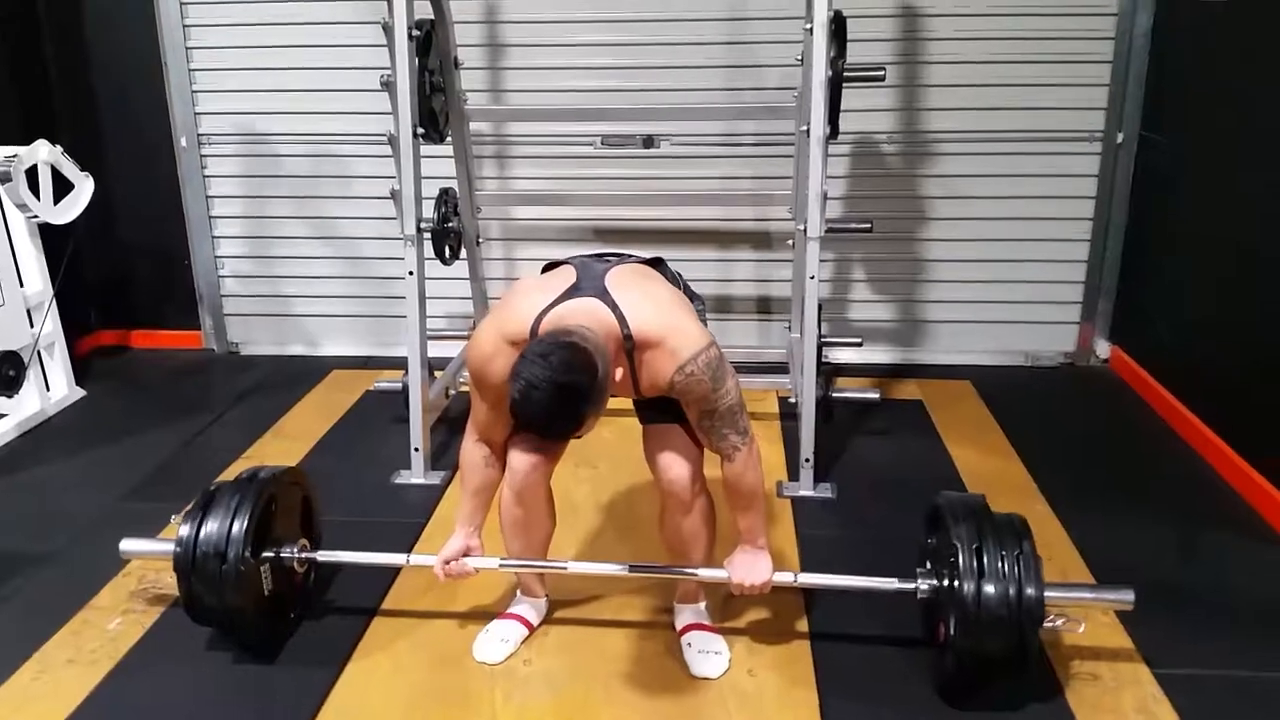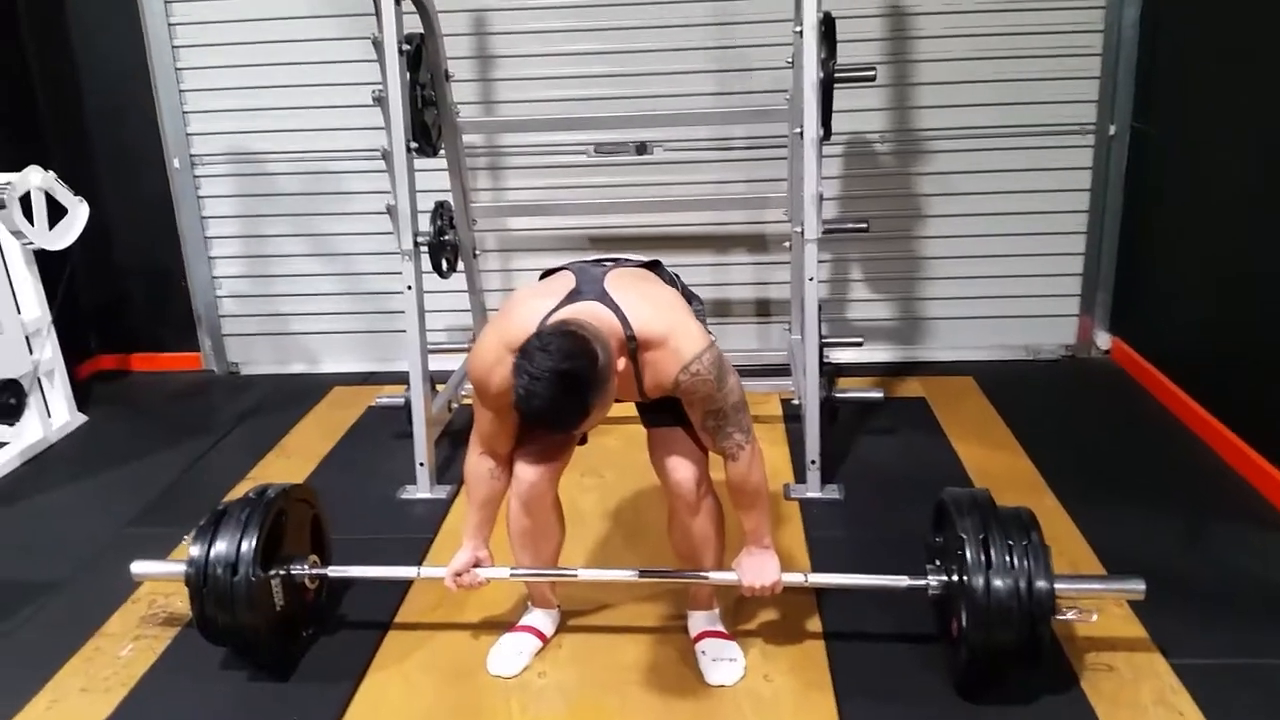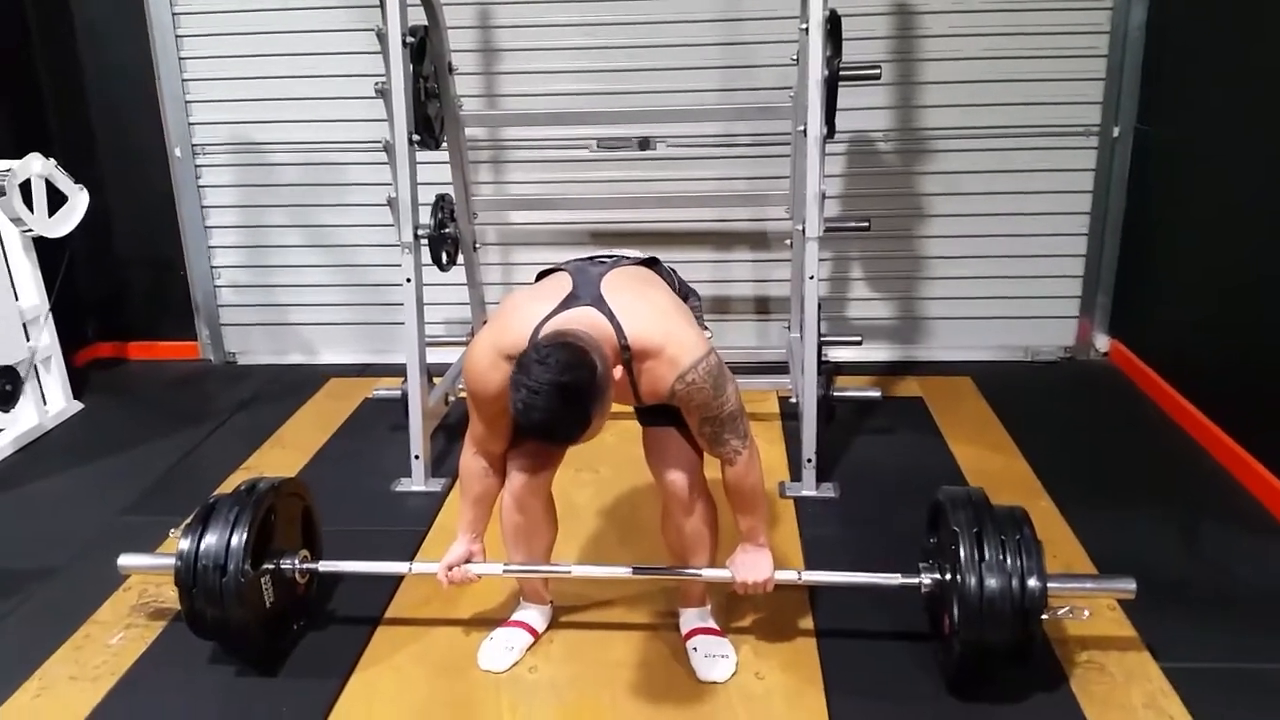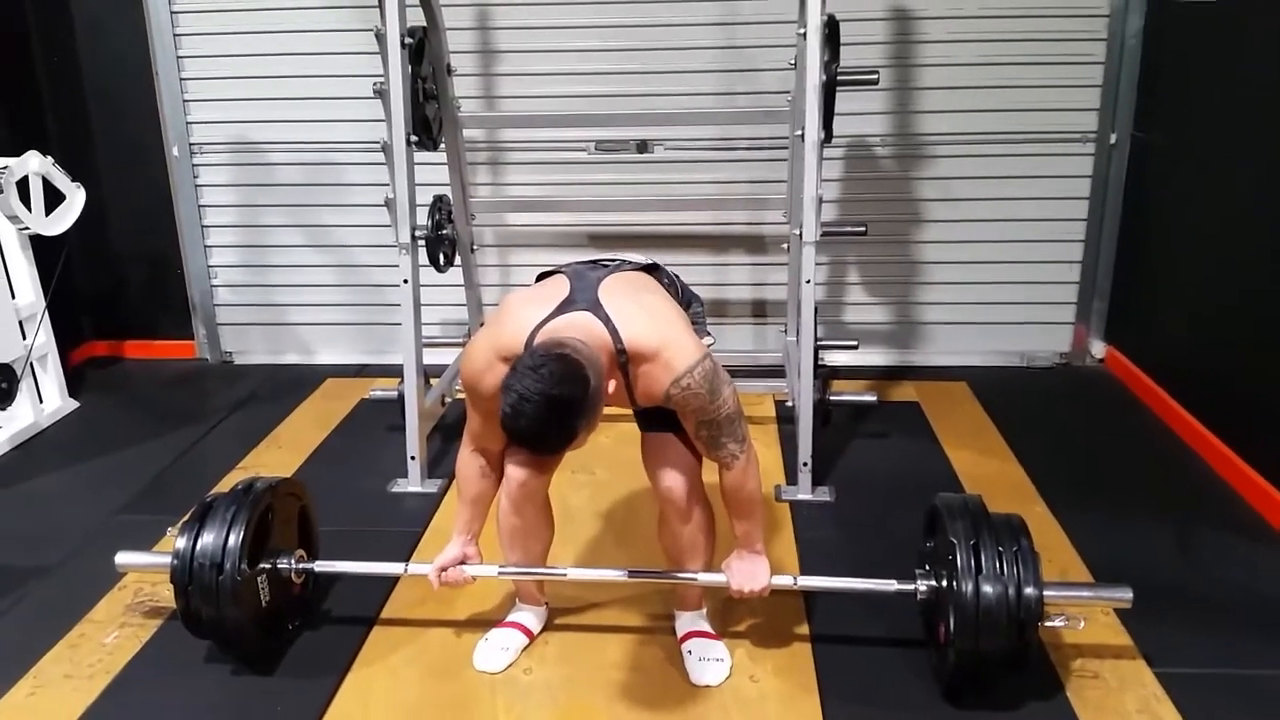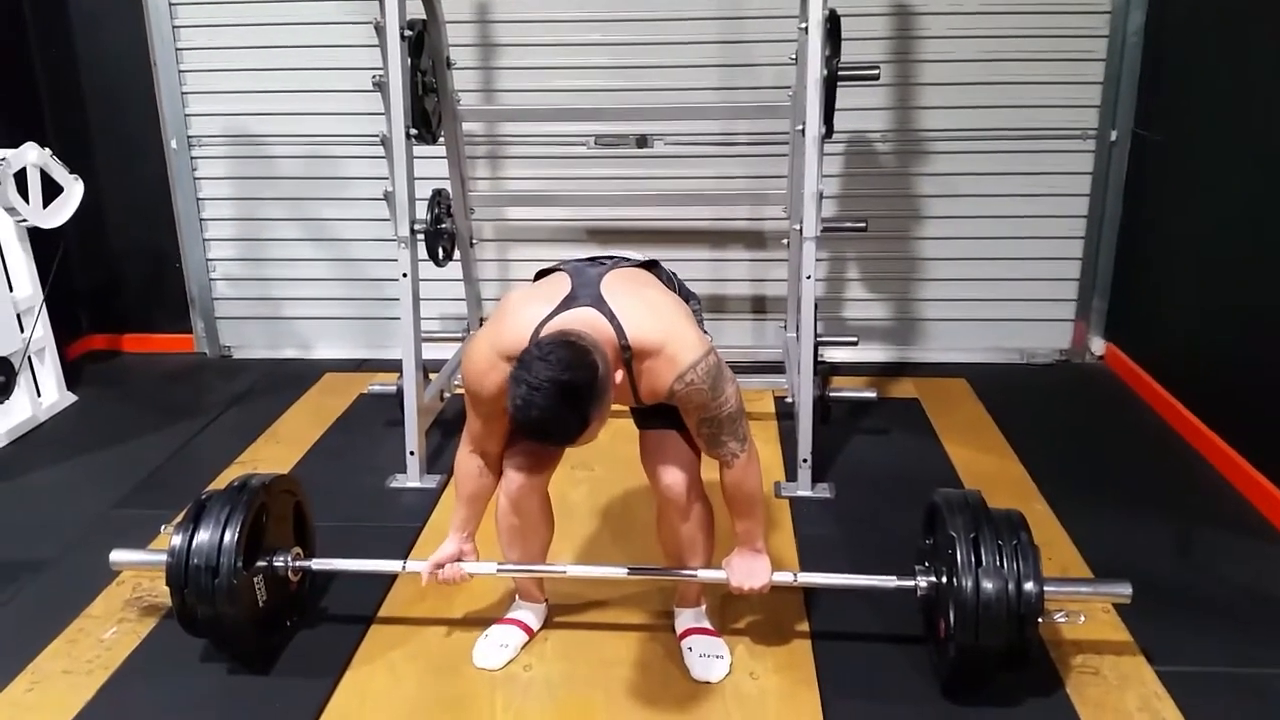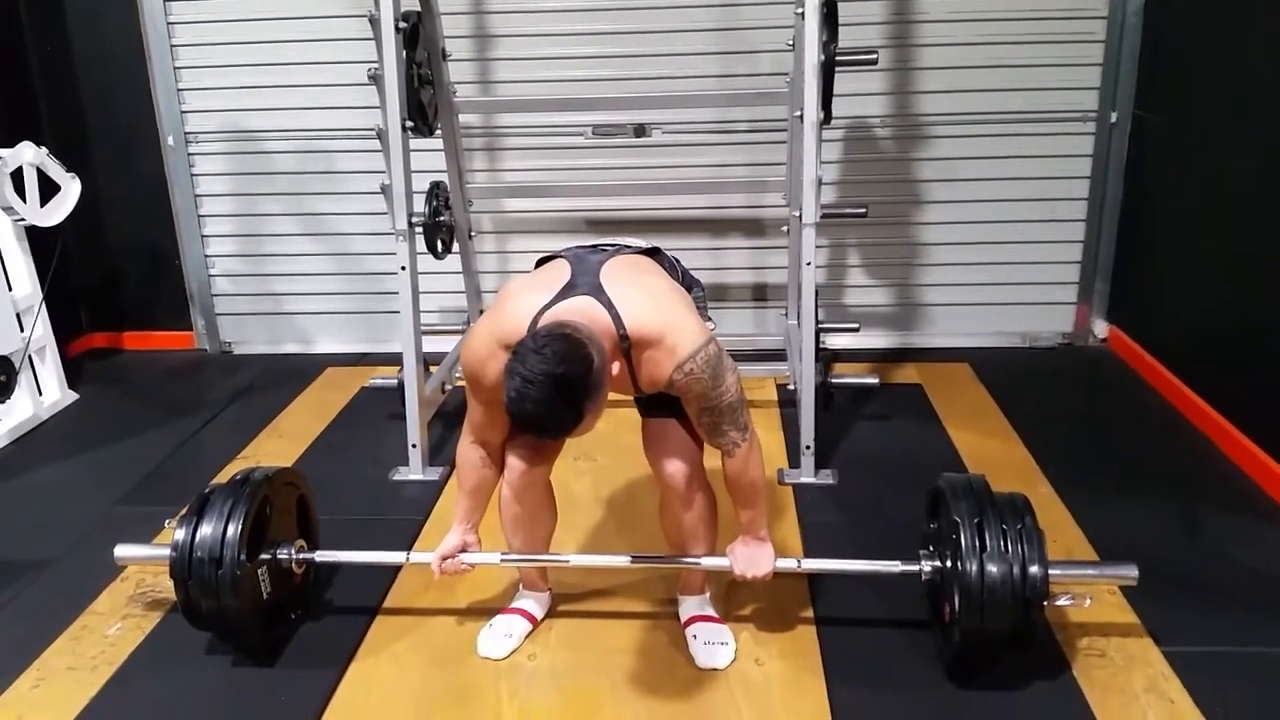
dt=0.7s
person 1, frame 1
left shoulder: (679, 352)
right shoulder: (498, 345)
left elbow: (737, 445)
right elbow: (485, 440)
left wrist: (752, 545)
right wrist: (467, 530)
left hip: (657, 341)
right hip: (563, 316)
left knee: (680, 476)
right knee: (523, 467)
left ankle: (690, 603)
right ankle: (529, 597)
person 1, frame 2
left shoulder: (681, 353)
right shoulder: (497, 354)
left elbow: (739, 446)
right elbow: (489, 452)
left wrist: (758, 545)
right wrist: (474, 542)
left hip: (657, 341)
left knee: (688, 480)
right knee: (530, 478)
left ankle: (704, 611)
right ankle: (541, 609)
person 1, frame 3
left shoulder: (678, 358)
right shoulder: (493, 359)
left elbow: (736, 449)
right elbow: (483, 450)
left wrist: (754, 543)
right wrist: (468, 537)
left knee: (682, 480)
right knee: (522, 475)
left ankle: (695, 610)
right ankle: (533, 604)
person 1, frame 4
left shoulder: (675, 363)
right shoulder: (490, 359)
left elbow: (734, 454)
right elbow: (481, 450)
left wrist: (750, 550)
right wrist: (464, 538)
left hip: (663, 328)
left knee: (679, 486)
right knee: (520, 476)
left ankle: (691, 613)
right ankle: (528, 606)
person 1, frame 5
left shoulder: (678, 358)
right shoulder: (492, 358)
left elbow: (736, 451)
right elbow: (480, 450)
left wrist: (751, 548)
right wrist: (460, 536)
left hip: (657, 340)
left knee: (678, 483)
right knee: (519, 476)
left ankle: (691, 609)
right ankle: (528, 603)
person 1, frame 6
left shoulder: (678, 348)
right shoulder: (491, 347)
left elbow: (736, 441)
right elbow: (482, 441)
left wrist: (754, 536)
right wrist: (464, 527)
left hip: (660, 320)
left knee: (680, 472)
right knee: (521, 464)
left ankle: (694, 597)
right ankle: (532, 592)
